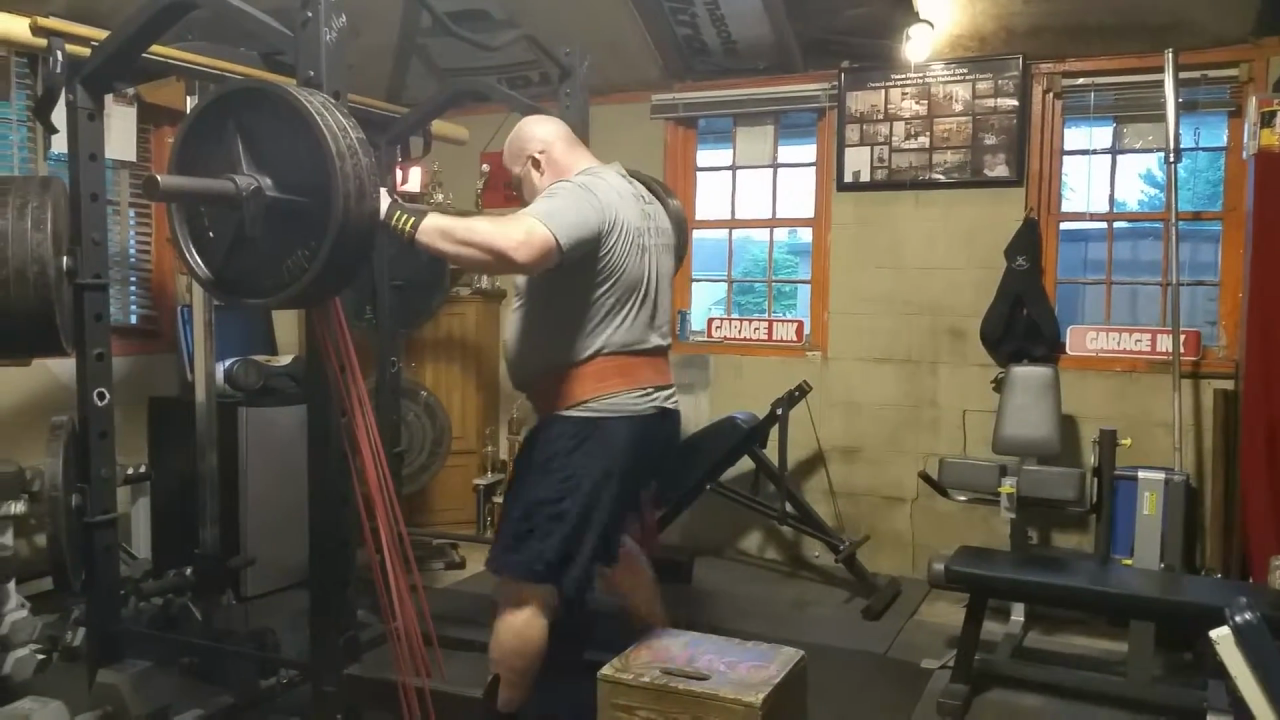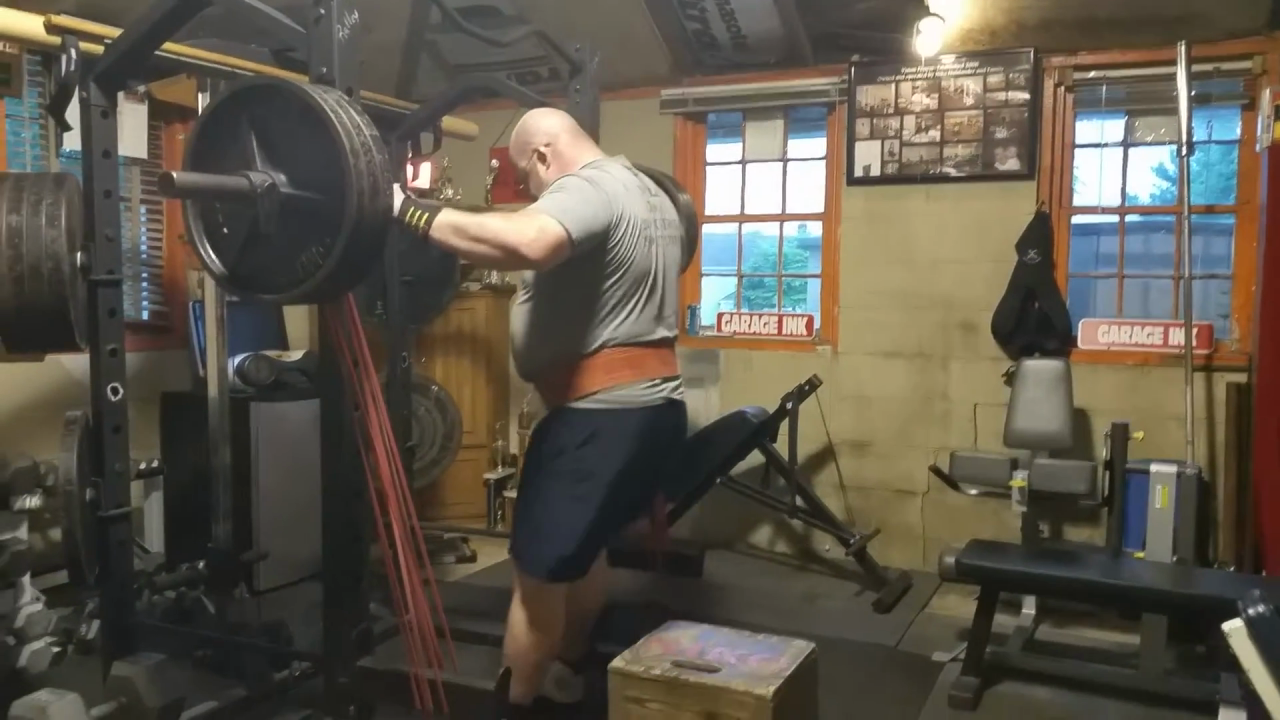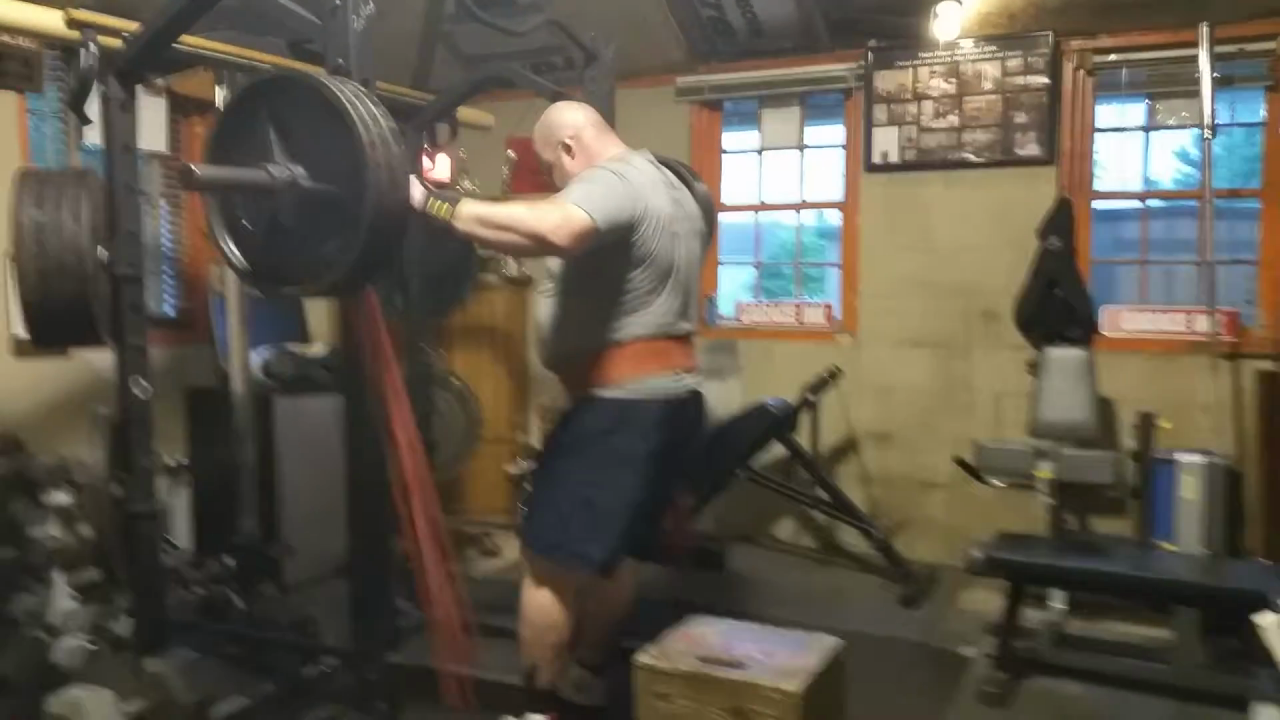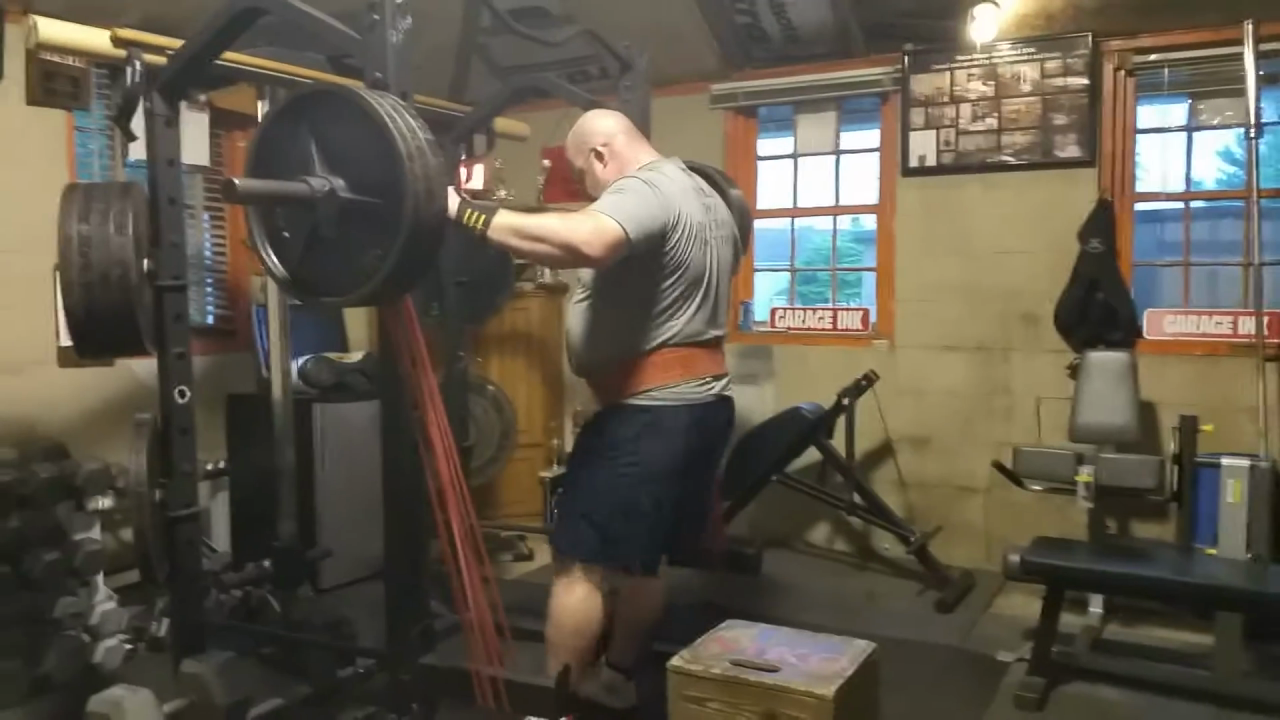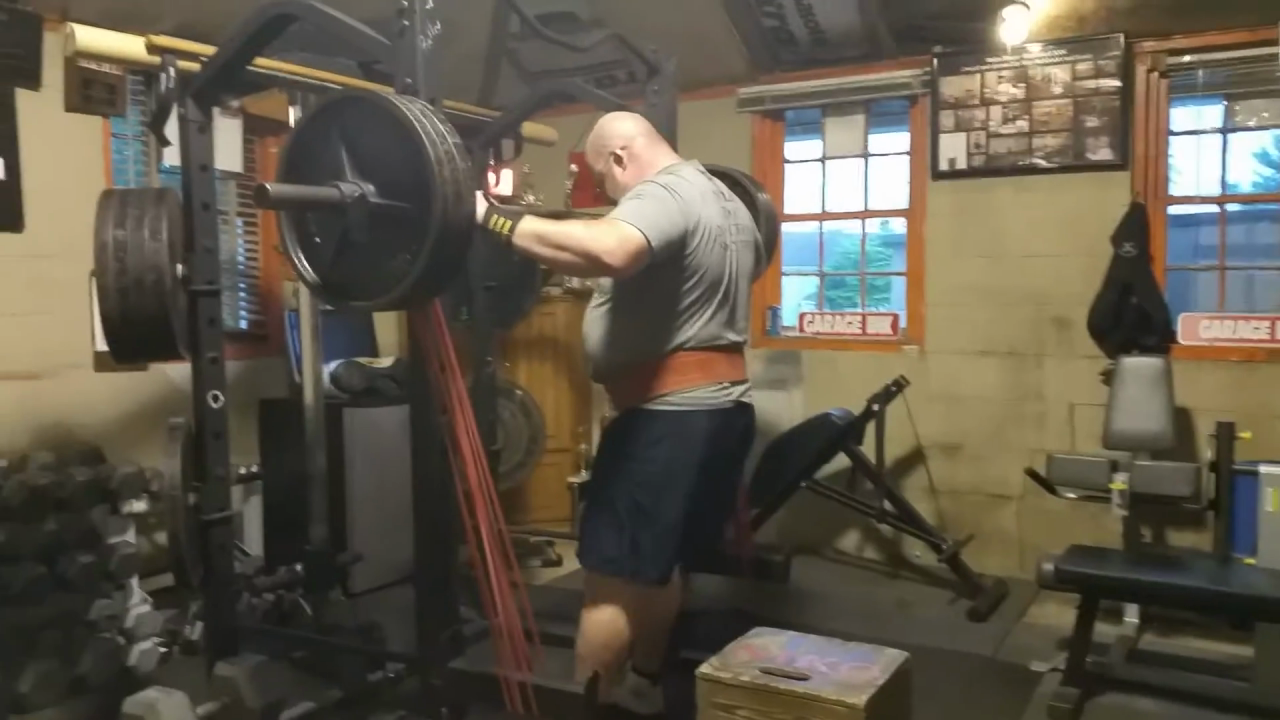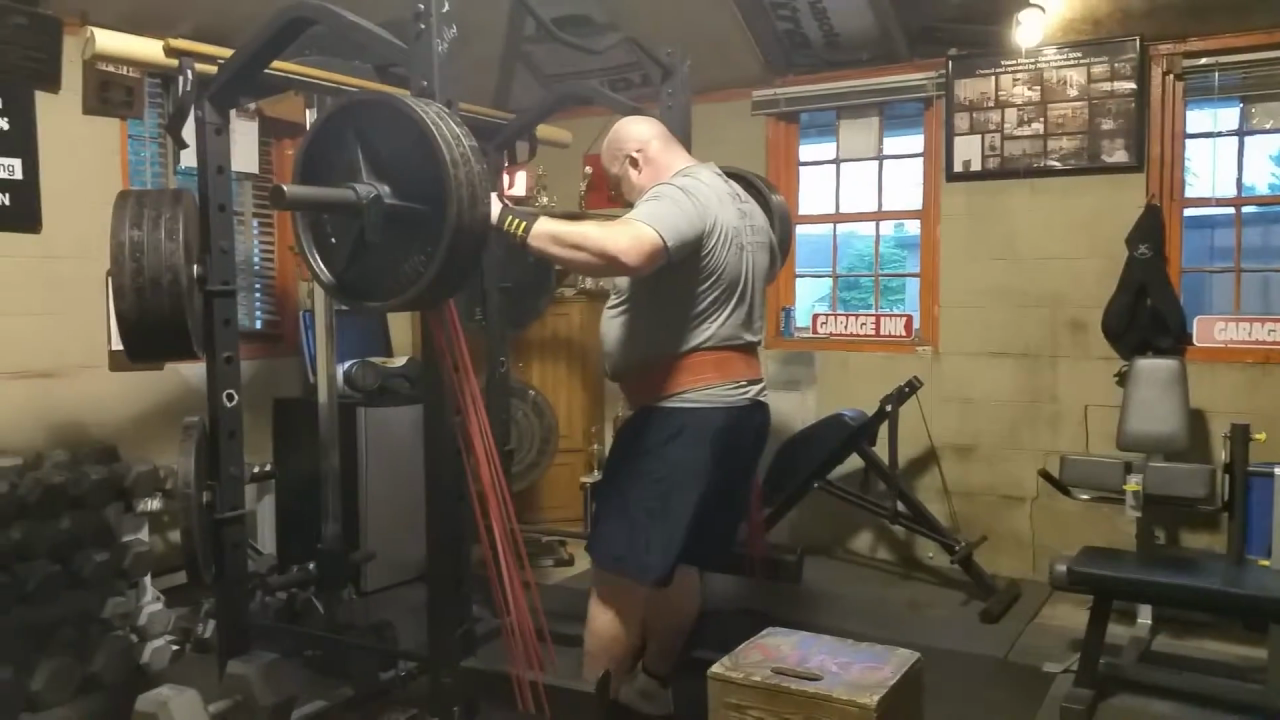
dt=0.2s
person 1, frame 1
left shoulder: (579, 197)
right shoulder: (640, 199)
left elbow: (513, 246)
left wrist: (399, 216)
left hip: (595, 419)
right hip: (649, 410)
left knee: (523, 581)
right knee: (605, 544)
person 1, frame 2
left shoulder: (587, 189)
right shoulder: (648, 192)
left elbow: (525, 243)
left wrist: (414, 212)
left hip: (603, 410)
right hip: (654, 402)
left knee: (541, 570)
right knee: (581, 540)
person 1, frame 3
left shoulder: (613, 182)
right shoulder: (670, 187)
left elbow: (552, 230)
left wrist: (437, 203)
left hip: (624, 402)
right hip: (671, 395)
left knee: (552, 557)
right knee: (609, 548)
person 1, frame 4
left shoulder: (645, 192)
right shoulder: (702, 195)
left elbow: (584, 241)
left wrist: (471, 213)
left hip: (653, 409)
right hip: (700, 402)
left knee: (580, 561)
right knee: (642, 551)
right ankle: (616, 678)
person 1, frame 5
left shoulder: (664, 196)
right shoulder: (724, 199)
left elbow: (607, 250)
left wrist: (496, 218)
left hip: (671, 413)
right hip: (722, 405)
left knee: (609, 574)
right knee: (658, 561)
person 1, frame 6
left shoulder: (681, 197)
right shoulder: (739, 201)
left elbow: (622, 250)
left wrist: (512, 220)
left hip: (685, 414)
right hip: (736, 404)
left knee: (621, 571)
right knee: (675, 559)
